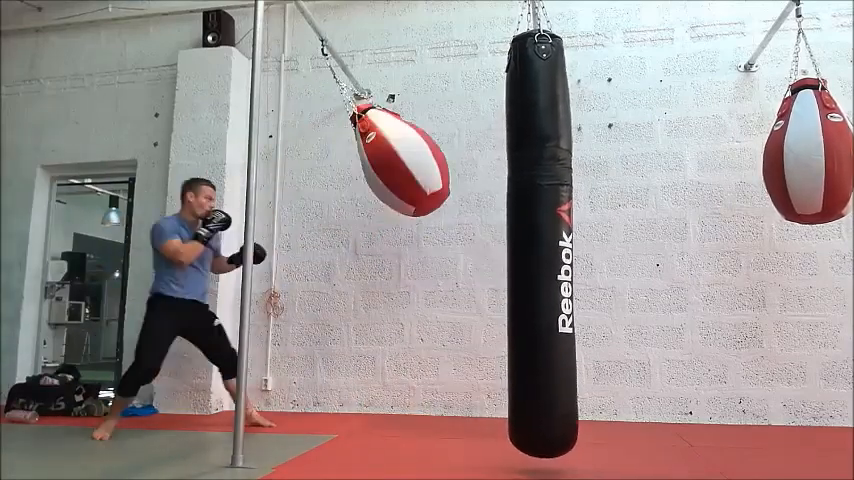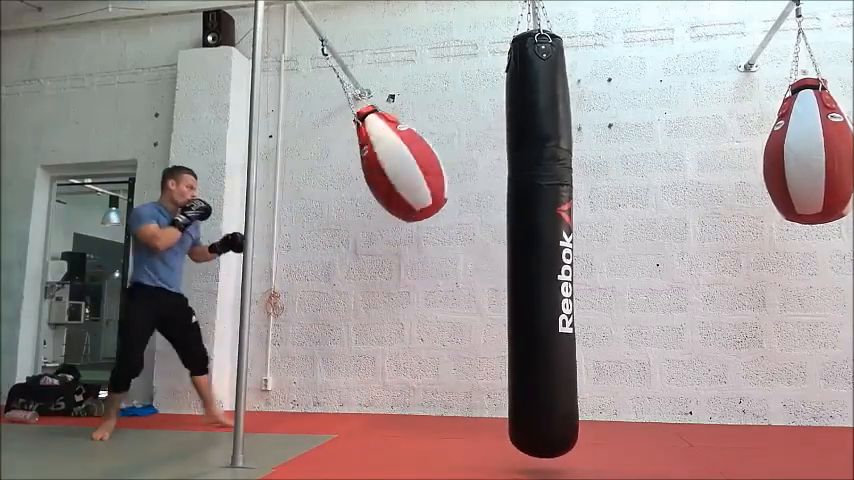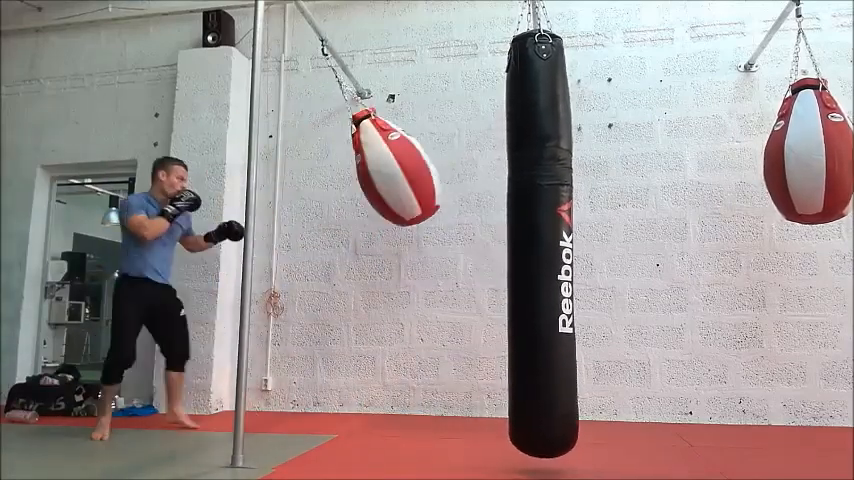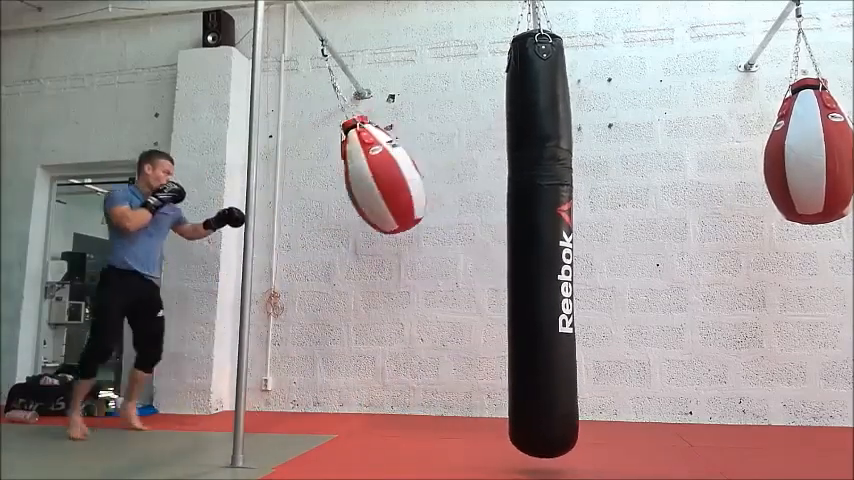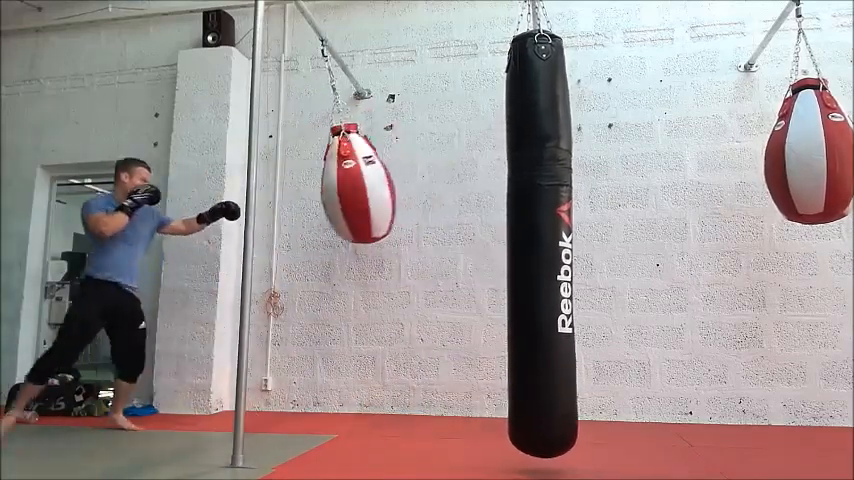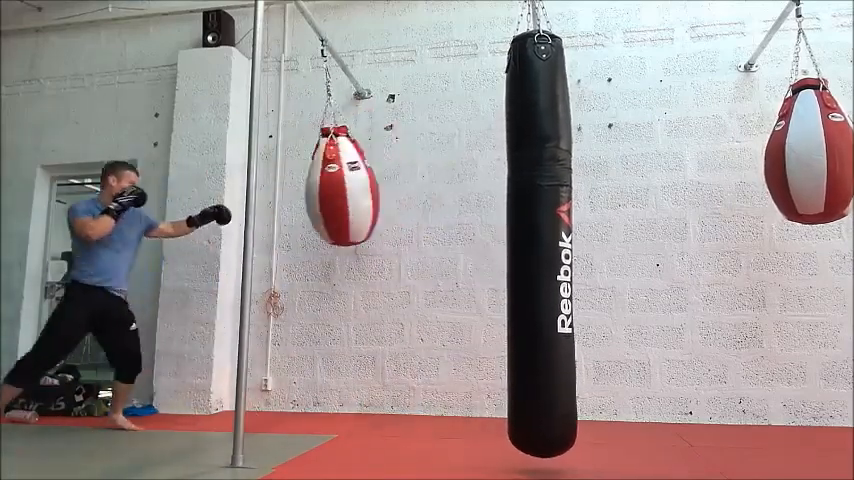
dt=0.1s
person 1, frame 1
left shoulder: (210, 232)
right shoulder: (164, 226)
left elbow: (217, 266)
right elbow: (180, 257)
left wrist: (240, 258)
right wrist: (204, 231)
left hip: (197, 308)
right hip: (165, 306)
left knee: (228, 359)
right knee: (144, 367)
left ankle: (248, 412)
right ankle: (112, 418)
person 1, frame 2
left shoulder: (189, 222)
right shoulder: (143, 212)
left elbow: (198, 254)
right elbow: (158, 242)
left wrist: (223, 245)
right wrist: (184, 218)
left hip: (174, 299)
right hip: (143, 297)
left knee: (197, 357)
right knee: (130, 362)
left ankle: (213, 411)
right ankle: (109, 418)
person 1, frame 3
left shoulder: (179, 214)
right shoulder: (133, 203)
left elbow: (193, 244)
right elbow: (145, 231)
left wrist: (219, 234)
right wrist: (172, 210)
left hip: (163, 291)
right hip: (132, 287)
left knee: (178, 350)
right knee: (121, 354)
left ankle: (176, 409)
right ankle: (104, 416)
person 1, frame 4
left shoulder: (168, 207)
right shoulder: (119, 195)
left elbow: (189, 231)
right elbow: (128, 223)
left wrist: (215, 222)
right wrist: (156, 201)
left hip: (148, 285)
right hip: (119, 280)
left knee: (150, 350)
right knee: (100, 346)
left ankle: (129, 409)
right ankle: (75, 412)
person 1, frame 5
left shoulder: (148, 214)
right shoulder: (96, 204)
left elbow: (182, 226)
right elbow: (104, 229)
left wrist: (212, 215)
right wrist: (130, 204)
left hip: (126, 297)
right hip: (95, 291)
left knee: (134, 359)
right knee: (63, 353)
left ankle: (117, 414)
person 1, frame 6
left shoulder: (136, 217)
right shoulder: (82, 208)
left elbow: (170, 229)
right elbow: (91, 232)
left wrist: (203, 218)
right wrist: (117, 206)
left hip: (114, 301)
right hip: (82, 295)
left knee: (130, 360)
right knee: (44, 355)
left ankle: (117, 415)
